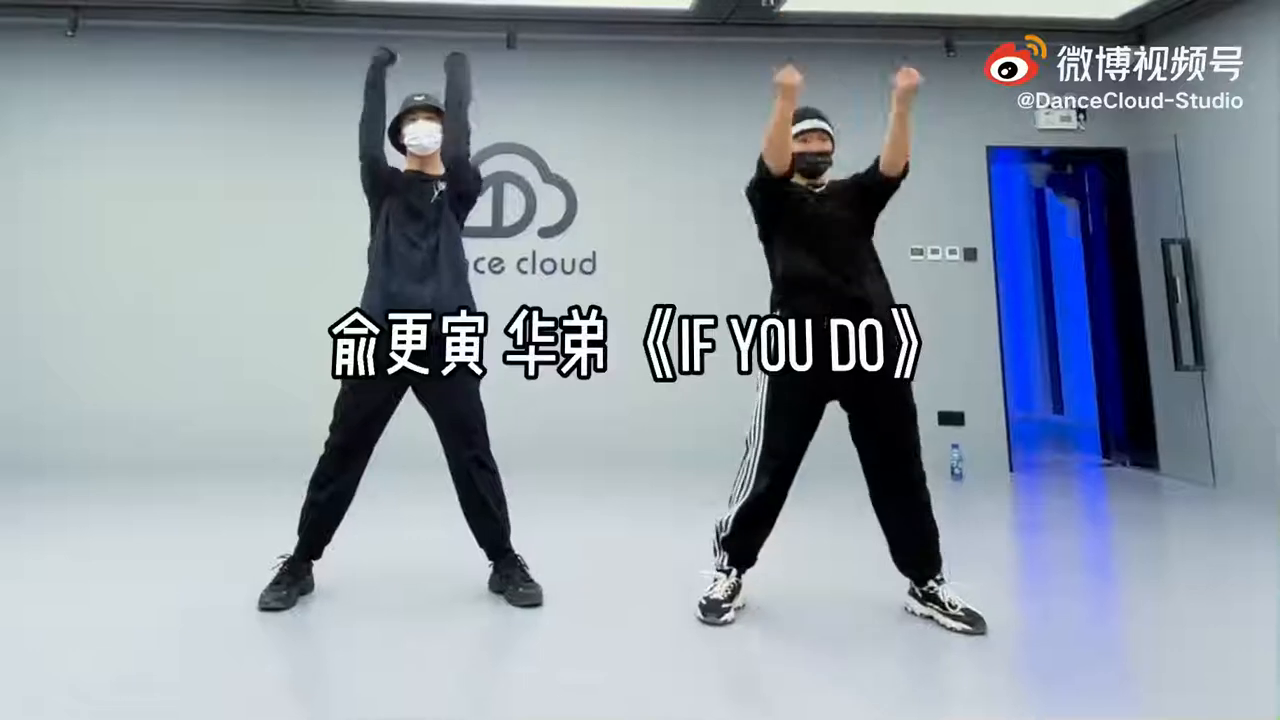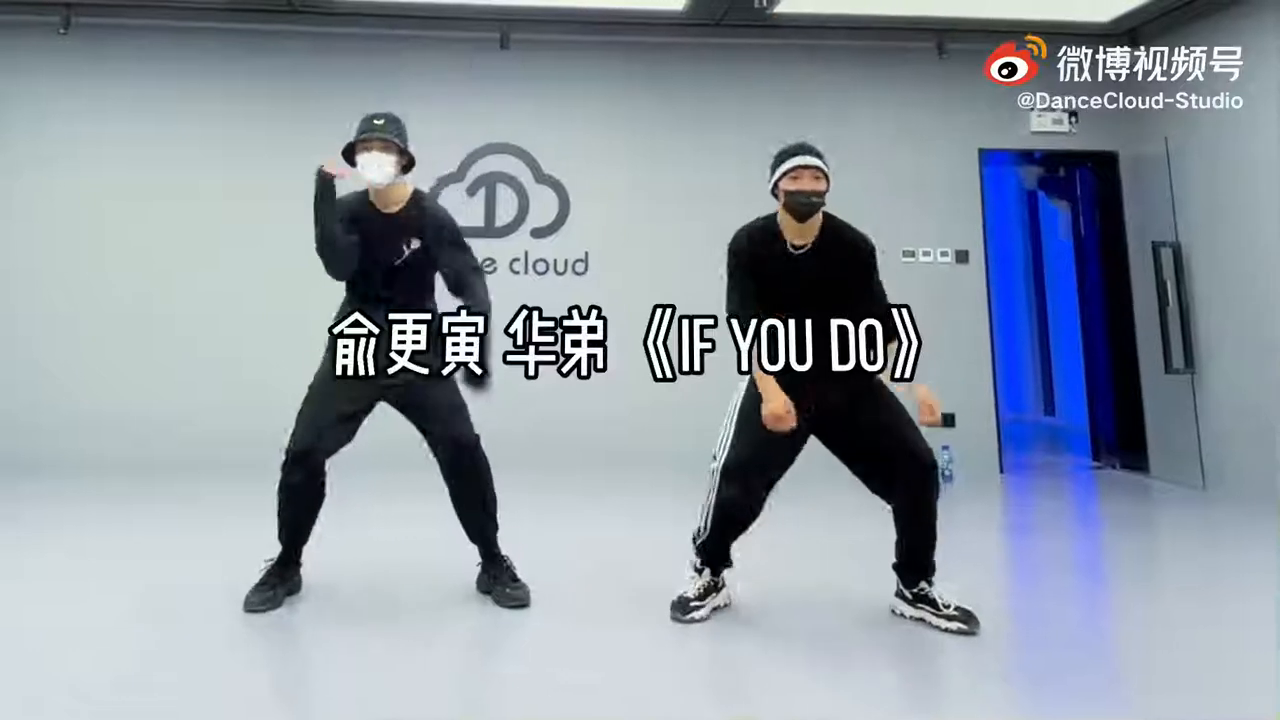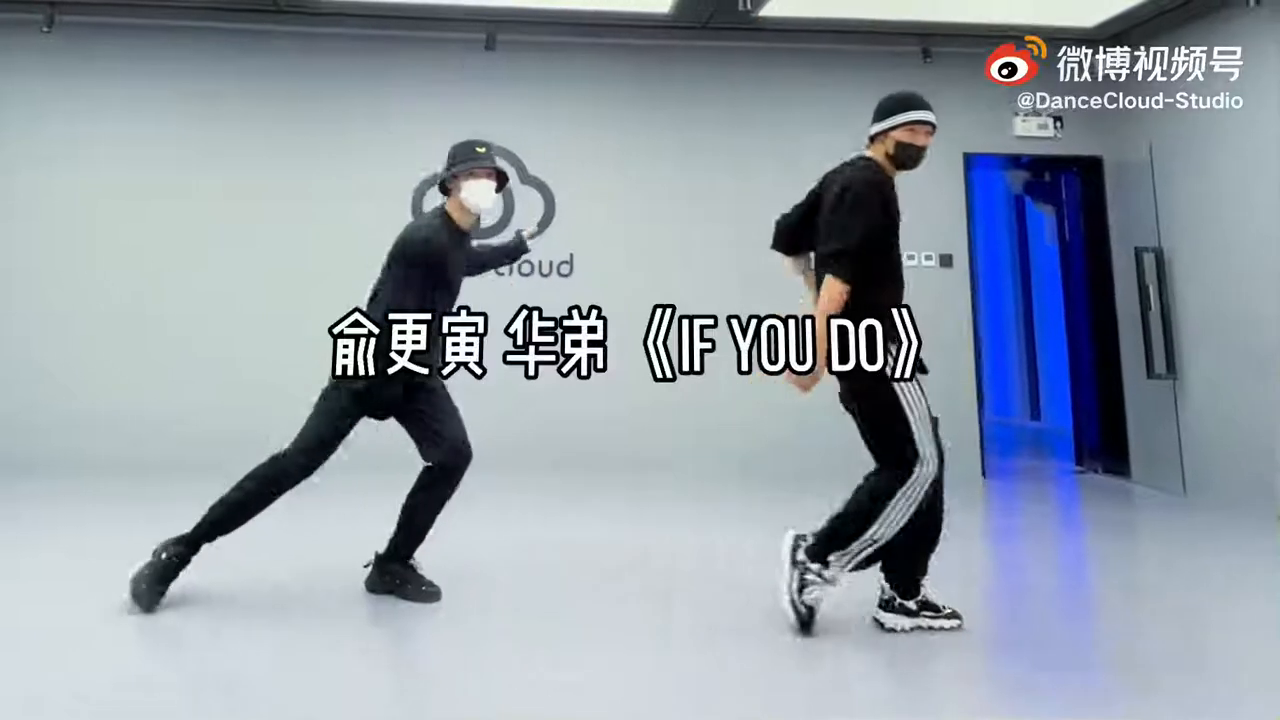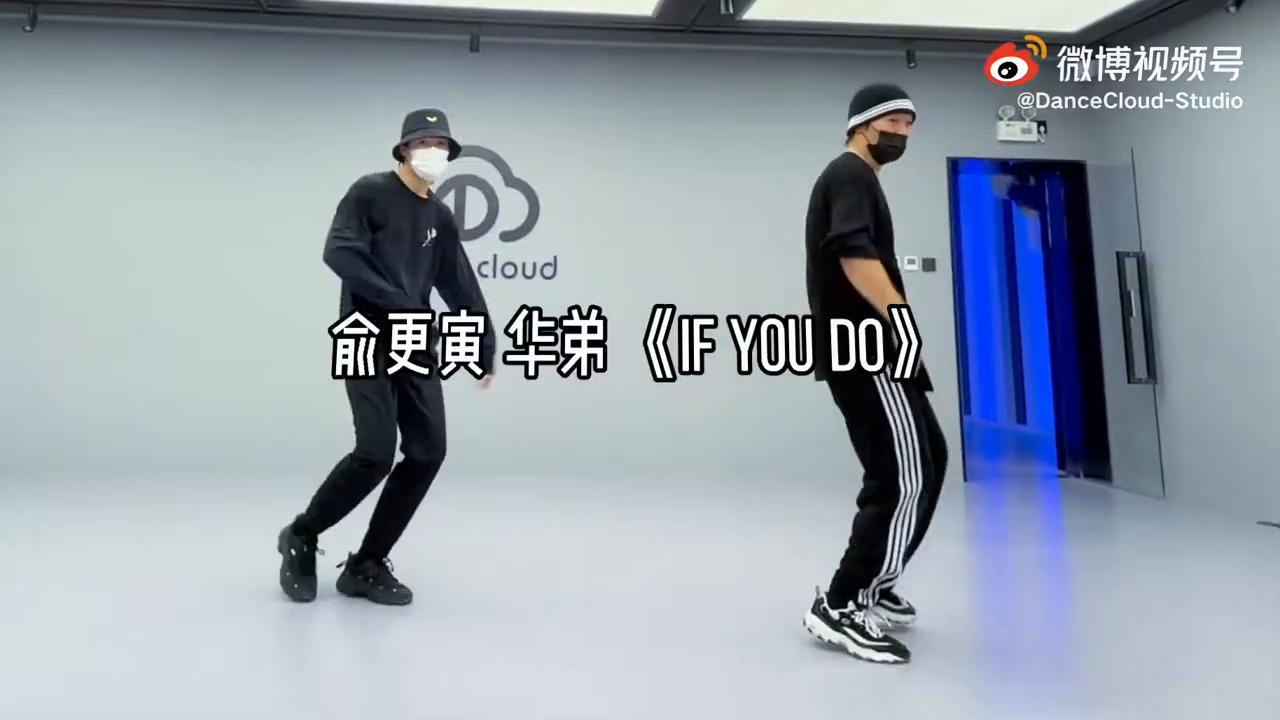
dt=0.5s
person 1, frame 1
left shoulder: (855, 191)
right shoulder: (770, 185)
left elbow: (892, 170)
right elbow: (776, 166)
left wrist: (901, 105)
right wrist: (782, 110)
left knee: (898, 464)
right knee: (770, 464)
left ankle: (925, 585)
right ankle: (730, 573)
person 1, frame 2
left shoulder: (852, 246)
right shoulder: (749, 244)
left elbow: (879, 320)
right elbow: (747, 326)
left wrist: (915, 384)
right wrist: (769, 393)
left hip: (845, 380)
right hip: (778, 381)
left knee: (917, 469)
right knee: (737, 471)
left ankle: (915, 587)
right ankle: (708, 575)
person 1, frame 3
left shoulder: (842, 178)
right shoulder: (869, 182)
left elbow: (788, 236)
right elbow: (840, 268)
left wrist: (812, 289)
right wrist: (820, 339)
left knee: (909, 462)
right knee: (920, 461)
left ankle: (901, 593)
right ankle: (818, 554)
person 1, frame 4
left shoulder: (849, 178)
right shoulder: (851, 175)
right elbow: (854, 253)
right wrist: (899, 317)
left knee: (923, 463)
right knee: (906, 479)
left ankle: (867, 587)
right ankle: (840, 607)
person 2, frame 1
left shoulder: (462, 181)
right shoulder: (386, 182)
left elbow: (459, 150)
right elbow: (371, 152)
left wrist: (459, 79)
right wrist: (376, 76)
left hip: (445, 340)
right hip: (380, 338)
left knee: (471, 453)
right knee: (345, 452)
left ankle: (505, 564)
right ankle: (300, 564)
person 2, frame 2
left shoulder: (433, 219)
right shoulder: (347, 210)
left elbow: (471, 287)
right elbow: (339, 266)
left wrist: (476, 355)
right wrist: (322, 198)
left hip: (418, 354)
left knee: (463, 447)
right knee: (304, 453)
left ankle: (493, 563)
right ankle: (286, 567)
person 2, frame 3
left shoulder: (454, 232)
right shoulder: (423, 237)
right elbow: (387, 313)
left wrist: (510, 250)
right wrist: (379, 386)
left hip: (417, 368)
right hip: (372, 367)
left knee: (453, 455)
right knee: (300, 460)
left ankle: (393, 565)
right ankle: (183, 548)
person 2, frame 4
left shoulder: (440, 217)
right shoulder: (370, 192)
left elbow: (459, 283)
right elbow: (338, 253)
left wrist: (487, 344)
right wrist: (392, 301)
left hip: (416, 349)
left knee: (428, 453)
right knee: (376, 453)
left ankle: (366, 565)
right ankle: (301, 537)
